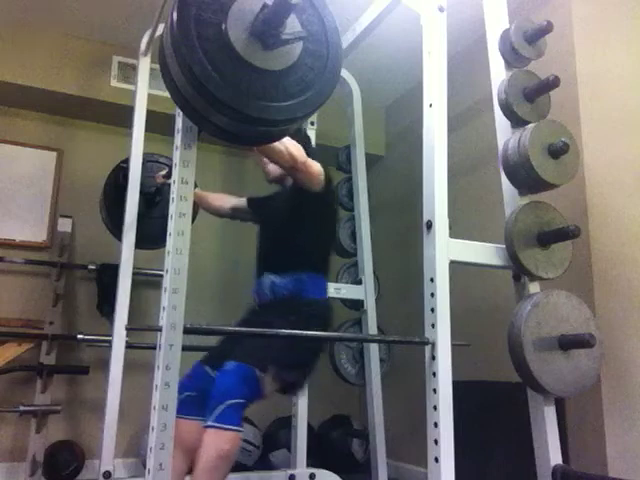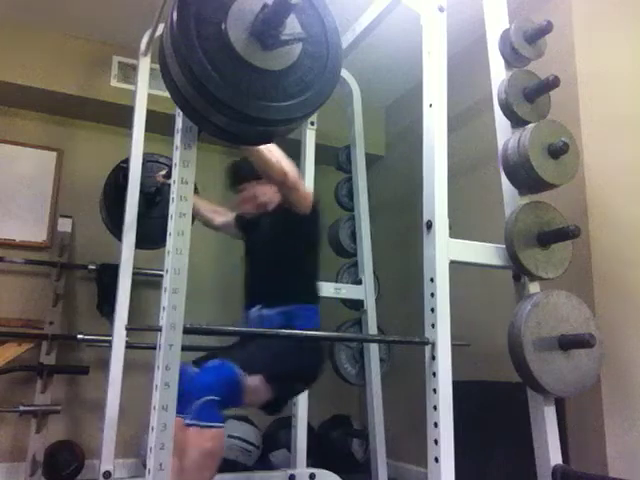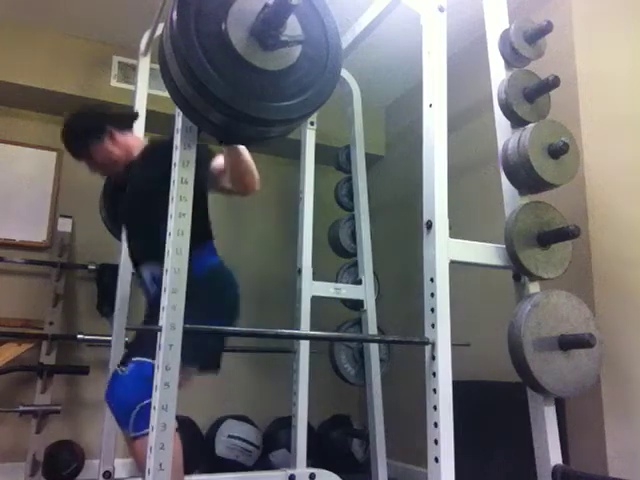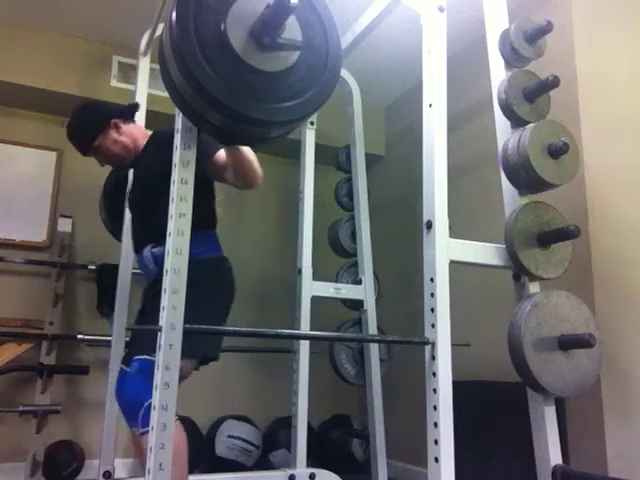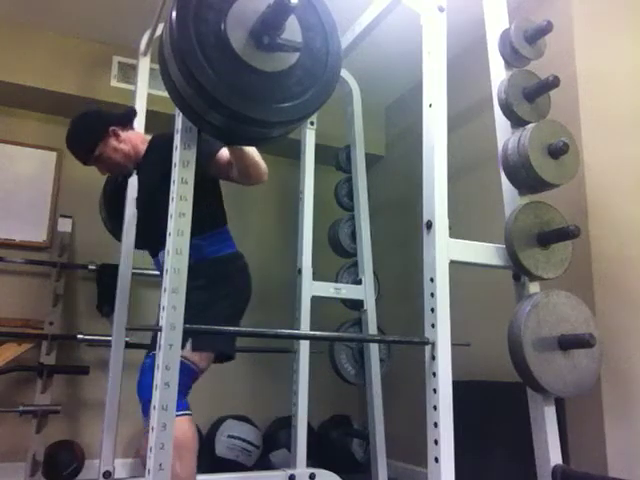
dt=0.4s
person 1, frame 1
left shoulder: (313, 188)
right shoulder: (275, 203)
left elbow: (294, 159)
right elbow: (226, 205)
left hip: (299, 313)
right hip: (268, 311)
left knee: (228, 391)
right knee: (195, 388)
person 1, frame 2
left shoulder: (297, 215)
right shoulder: (258, 224)
left elbow: (285, 177)
right elbow: (217, 217)
left hip: (294, 339)
right hip: (261, 336)
left knee: (207, 387)
right knee: (181, 387)
person 1, frame 3
left shoulder: (170, 155)
right shoulder: (131, 177)
left elbow: (245, 182)
left hip: (203, 295)
left knee: (136, 395)
right knee: (125, 393)
person 1, frame 4
left shoulder: (176, 145)
right shoulder: (141, 167)
left elbow: (248, 177)
left hip: (197, 281)
right hip: (167, 283)
left knee: (143, 393)
right knee: (133, 391)
person 1, frame 5
left shoulder: (179, 146)
right shoulder: (145, 173)
left elbow: (254, 173)
left hip: (215, 279)
right hip: (188, 283)
right knee: (154, 390)
